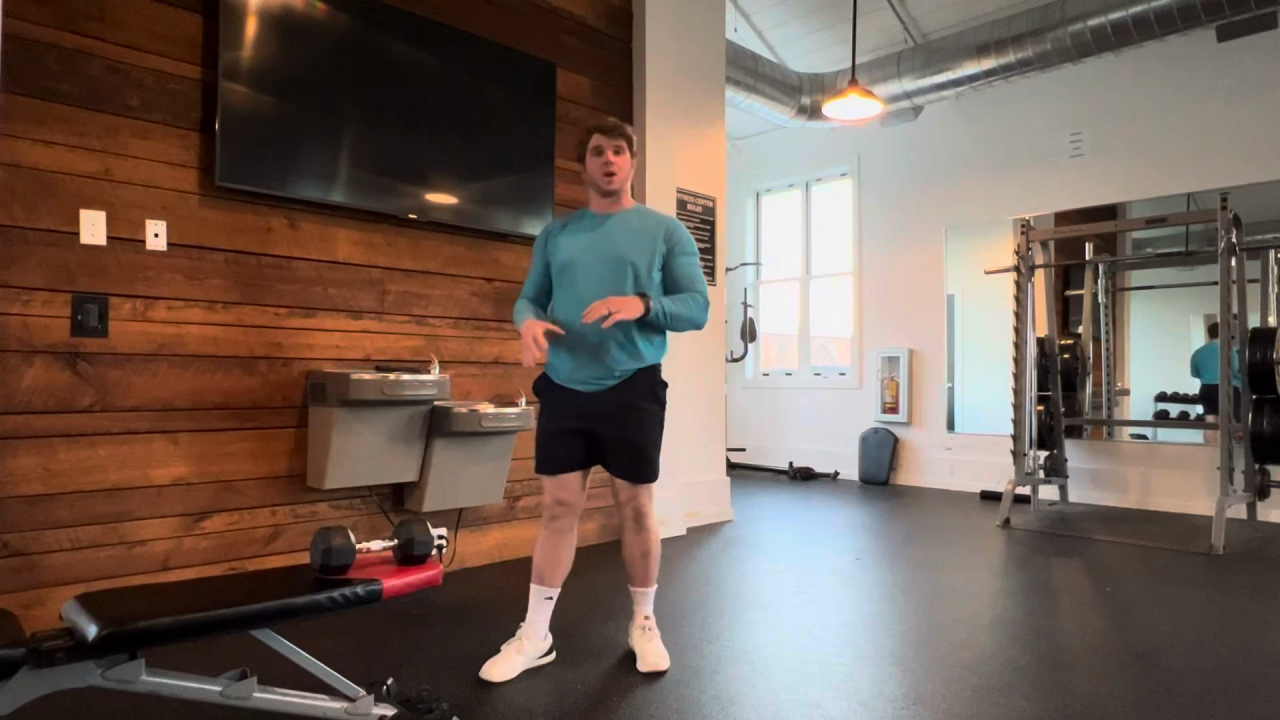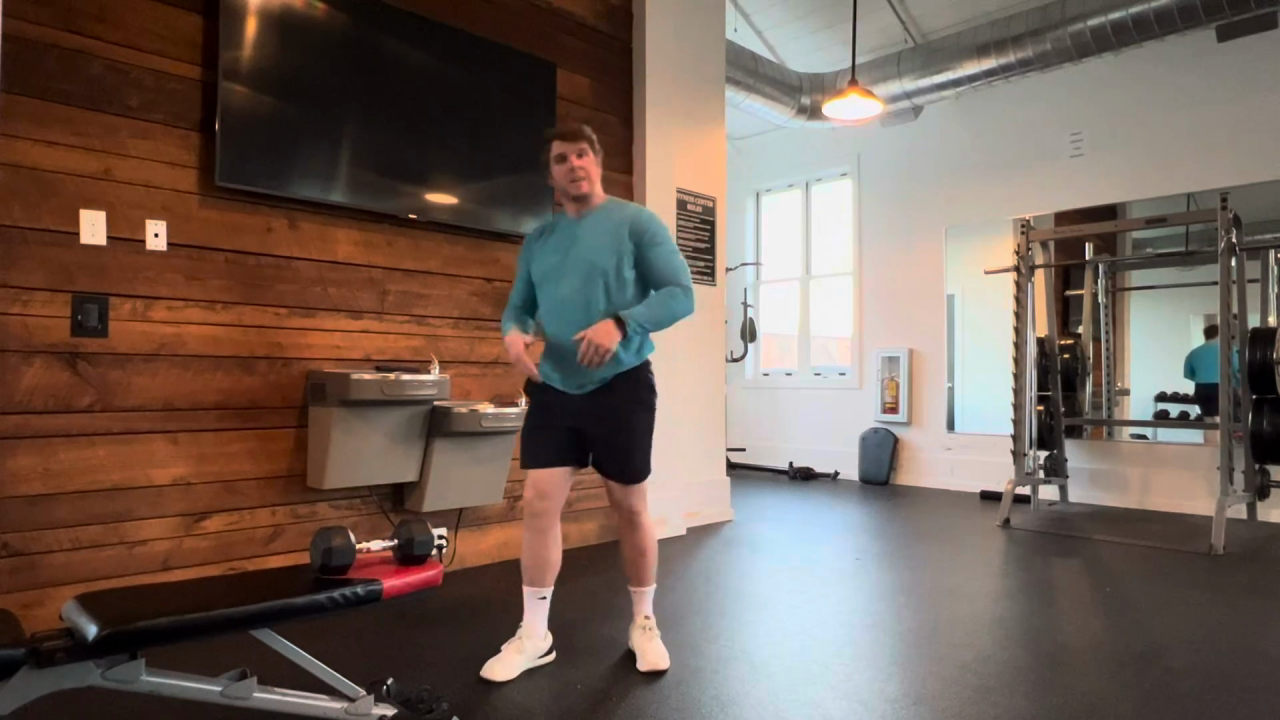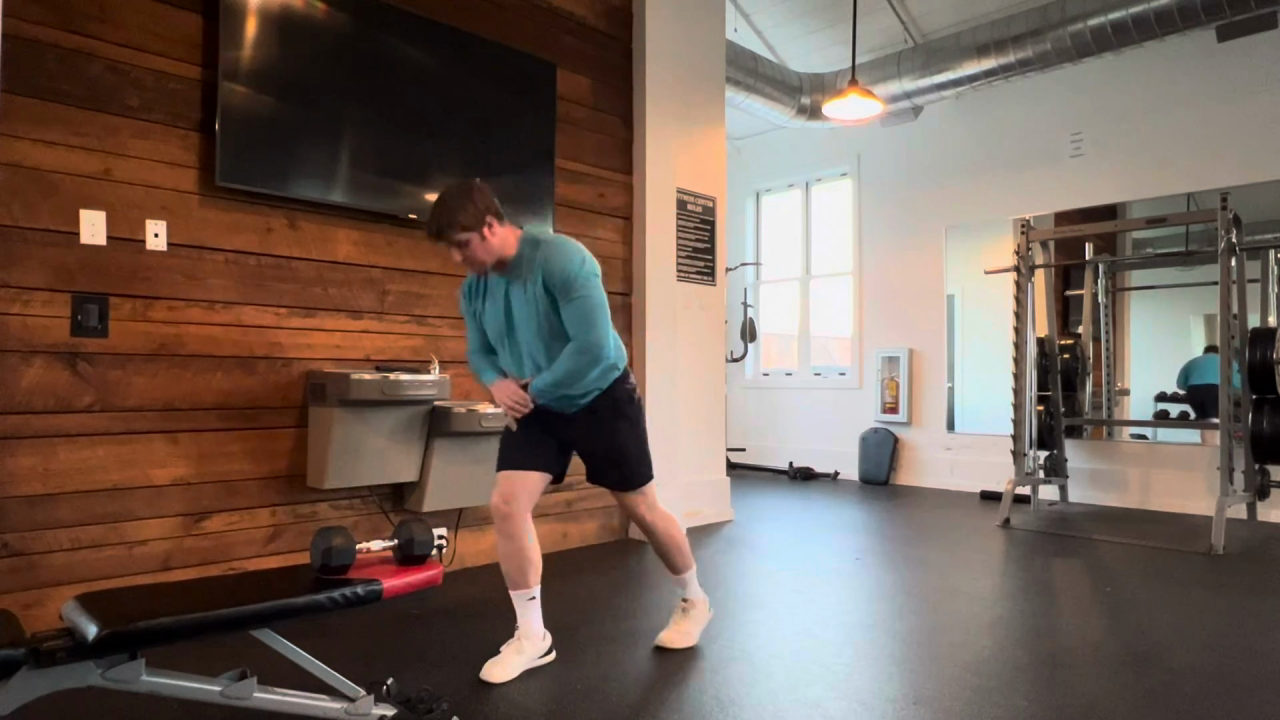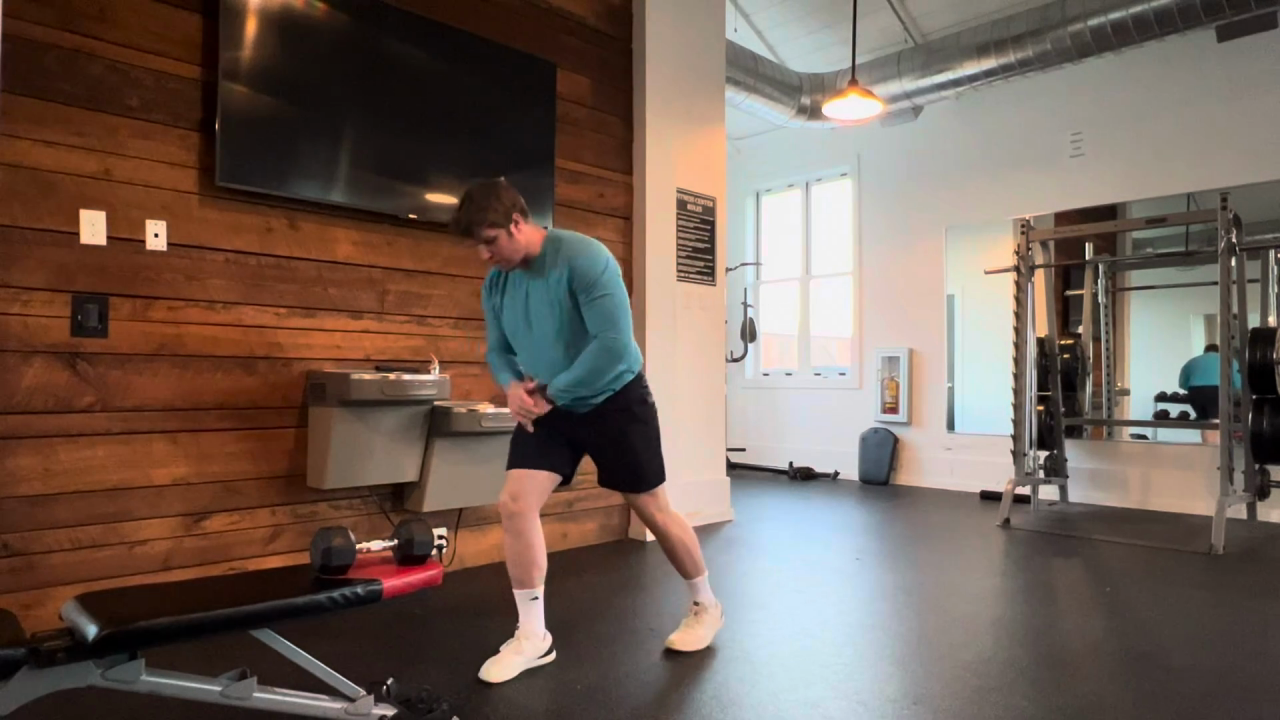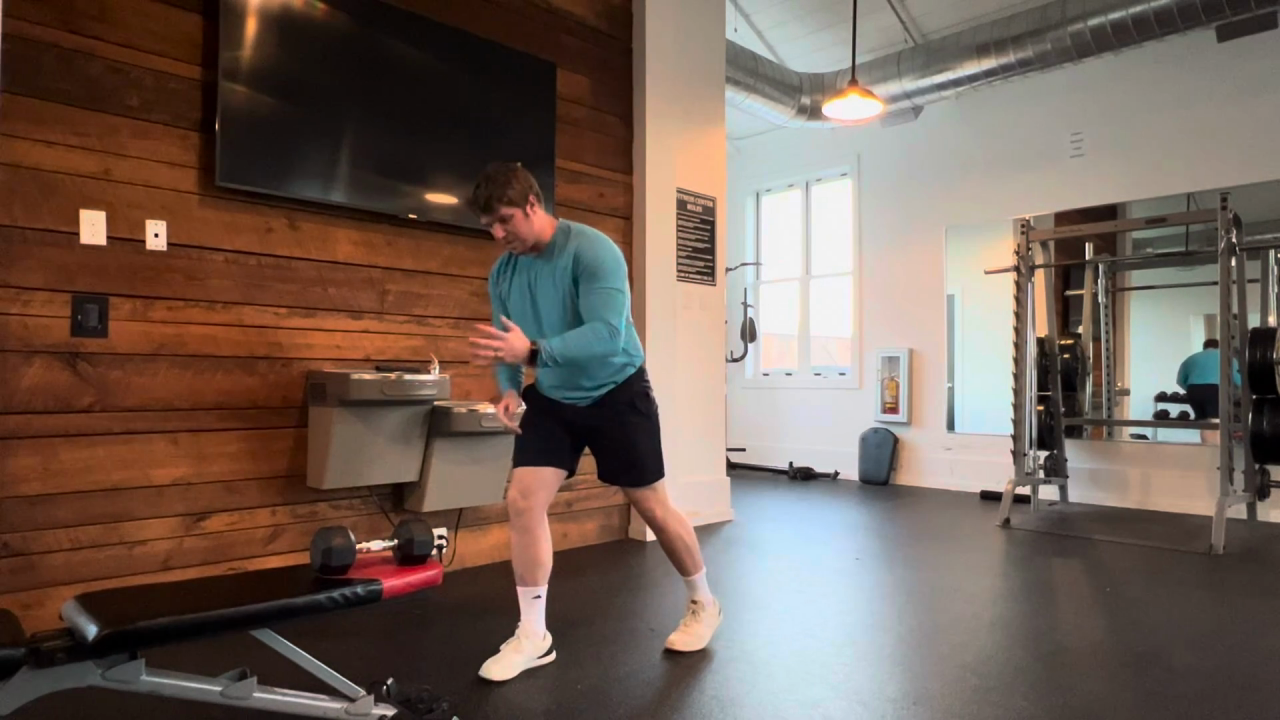
dt=1s
person 1, frame 1
left shoulder: (665, 230)
right shoulder: (555, 234)
left elbow: (697, 308)
right elbow: (530, 297)
left wrist: (642, 304)
right wrist: (527, 321)
left hip: (634, 388)
right hip: (565, 389)
left knee: (636, 508)
right knee: (558, 509)
left ankle: (643, 624)
right ankle: (535, 635)
person 1, frame 2
left shoulder: (637, 223)
right shoulder: (537, 241)
left elbow: (680, 295)
right elbow: (517, 307)
left wrist: (621, 324)
right wrist: (513, 334)
left hip: (621, 385)
right hip: (553, 390)
left knee: (630, 508)
right knee: (538, 504)
left ankle: (644, 623)
right ankle: (534, 635)
person 1, frame 3
left shoulder: (561, 259)
right shoulder: (474, 289)
left elbow: (593, 346)
right elbow: (480, 352)
left wrist: (533, 390)
right wrist: (498, 383)
left hip: (602, 397)
right hip: (538, 409)
left knee: (641, 508)
right knee: (506, 507)
left ankle: (693, 601)
right ankle: (531, 637)
person 1, frame 4
left shoulder: (583, 258)
right shoulder: (496, 284)
left elbow: (616, 344)
right elbow: (498, 349)
left wrist: (548, 395)
right wrist: (512, 383)
left hip: (616, 400)
right hip: (550, 407)
left knee: (653, 511)
right knee: (514, 505)
left ankle: (706, 605)
right ankle: (532, 637)
person 1, frame 5
left shoulder: (591, 250)
right shoulder: (503, 272)
left elbow: (607, 334)
right elbow: (503, 344)
left wrist: (532, 351)
right wrist: (509, 387)
left hip: (617, 393)
right hip: (552, 400)
left knee: (652, 506)
right knee: (522, 502)
left ankle: (703, 604)
right ankle: (532, 636)
